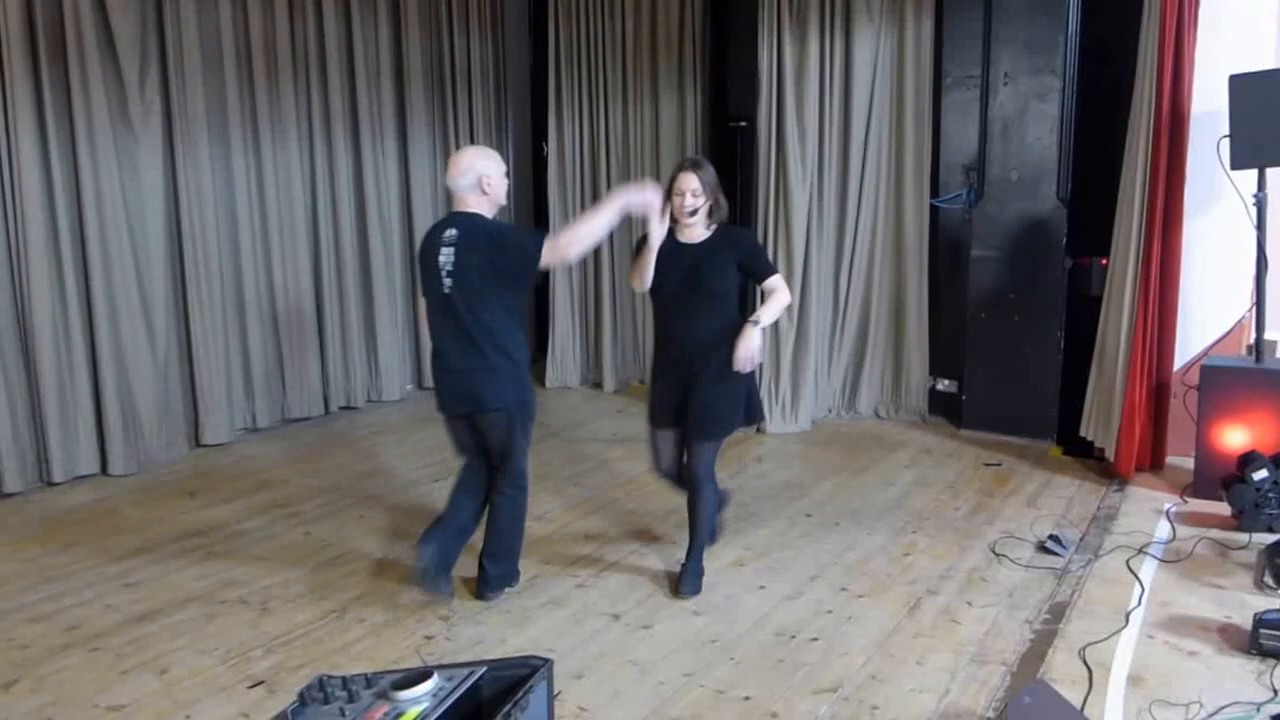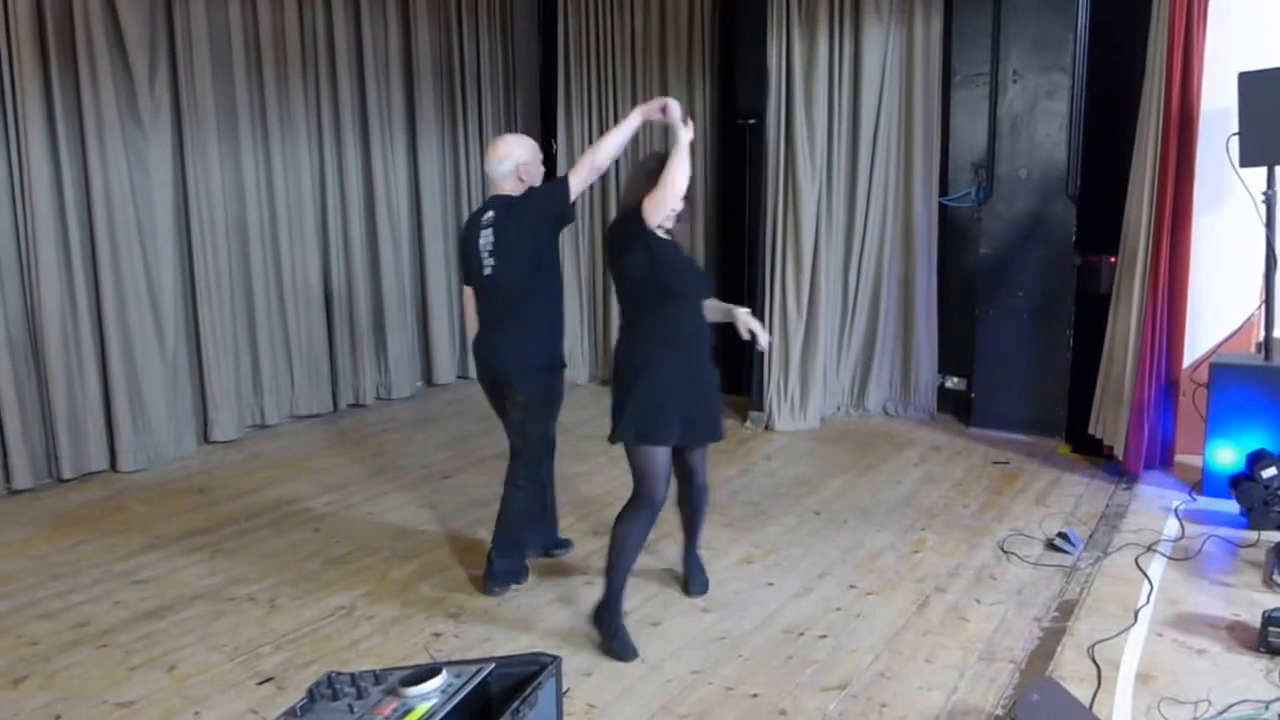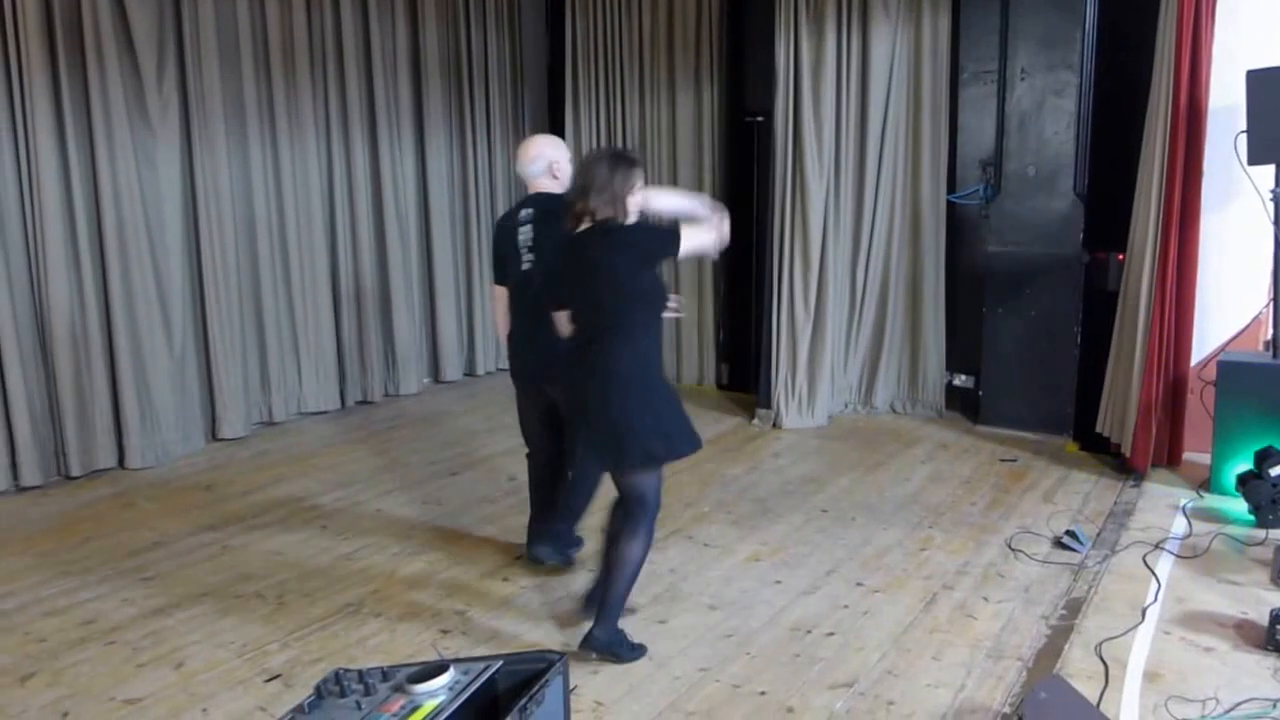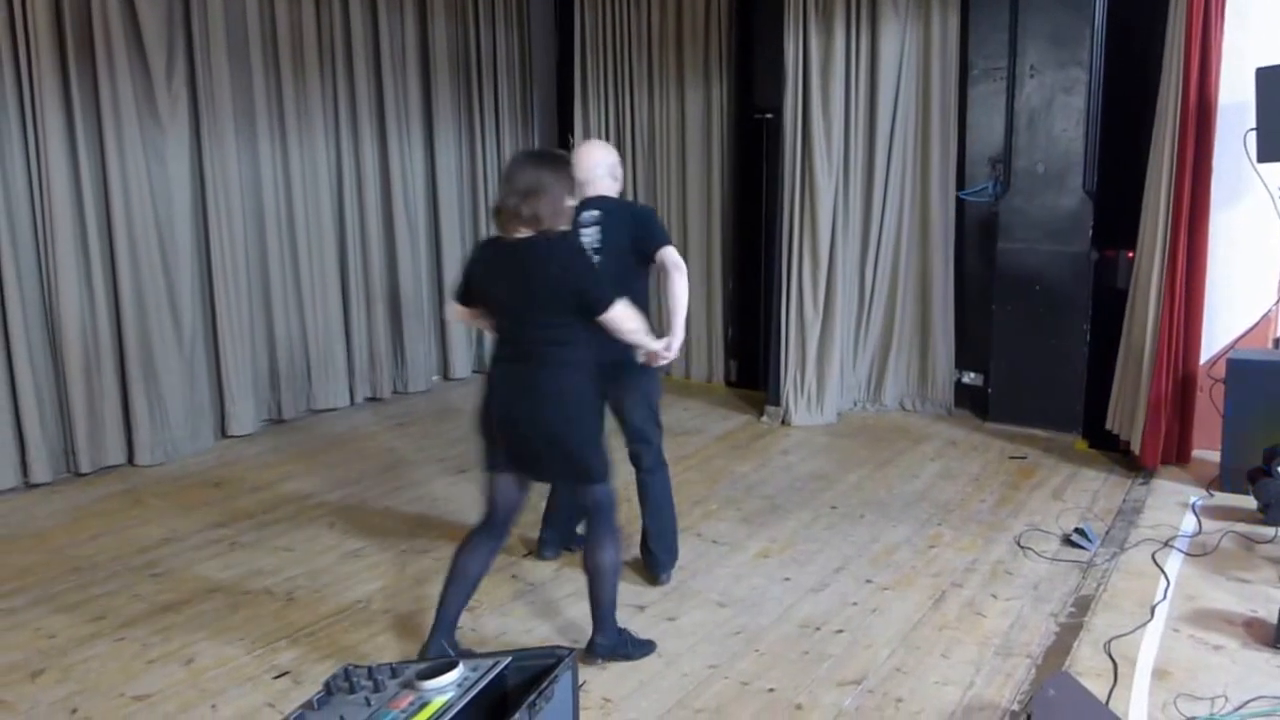
dt=0.3s
person 1, frame 1
left shoulder: (736, 242)
right shoulder: (654, 245)
left elbow: (780, 292)
right elbow: (641, 284)
left wrist: (754, 325)
right wrist: (654, 234)
left hip: (718, 373)
right hip: (671, 369)
left knee: (699, 467)
right knee: (667, 465)
left ankle: (695, 561)
right ankle: (712, 499)
person 1, frame 2
left shoulder: (673, 248)
right shoulder: (627, 233)
left elbow: (695, 304)
right elbow: (670, 189)
left wrist: (736, 313)
right wrist: (682, 137)
left hip: (691, 376)
right hip: (646, 380)
left knee: (694, 474)
right knee: (650, 495)
left ankle: (691, 556)
right ankle: (609, 607)
person 1, frame 3
left shoulder: (570, 251)
right shoulder: (628, 240)
left elbow: (566, 326)
right elbow: (714, 230)
right wrist: (707, 209)
left hip: (591, 386)
right hip: (627, 389)
left knee: (635, 491)
right knee: (644, 507)
left ankle: (601, 590)
right ankle: (604, 632)
person 1, frame 4
left shoulder: (488, 255)
right shoulder: (565, 257)
left elbow: (465, 313)
right elbow: (623, 322)
right wrist: (651, 343)
left hip: (506, 400)
right hip: (560, 404)
left knee: (495, 520)
right knee: (601, 513)
left ankle: (440, 637)
right ankle: (606, 634)
person 2, frame 1
left shoulder: (433, 239)
right shoulder: (496, 240)
right elbow: (564, 249)
right wrist: (619, 201)
left hip: (451, 384)
right hip: (501, 386)
left knee: (478, 467)
right knee: (510, 476)
left ankle: (437, 547)
right ankle: (496, 575)
person 2, frame 2
left shoulder: (474, 225)
right shoulder: (532, 212)
left elbow: (470, 301)
right elbow: (591, 165)
right wrist: (639, 114)
left hip: (491, 360)
right hip: (532, 361)
left knee: (531, 450)
right knee: (529, 461)
left ankle: (541, 537)
right ankle: (503, 568)
person 2, frame 3
left shoulder: (510, 222)
right shoulder: (569, 211)
left elbow: (502, 300)
left hip: (527, 358)
right hip: (568, 357)
left knee: (543, 452)
left ankle: (546, 538)
right ankle: (554, 539)
person 2, frame 4
right shoulder: (638, 219)
right elbow: (673, 266)
right wrist: (677, 330)
right hip: (629, 363)
right knee: (648, 457)
left ankle: (555, 537)
right ankle: (660, 559)
